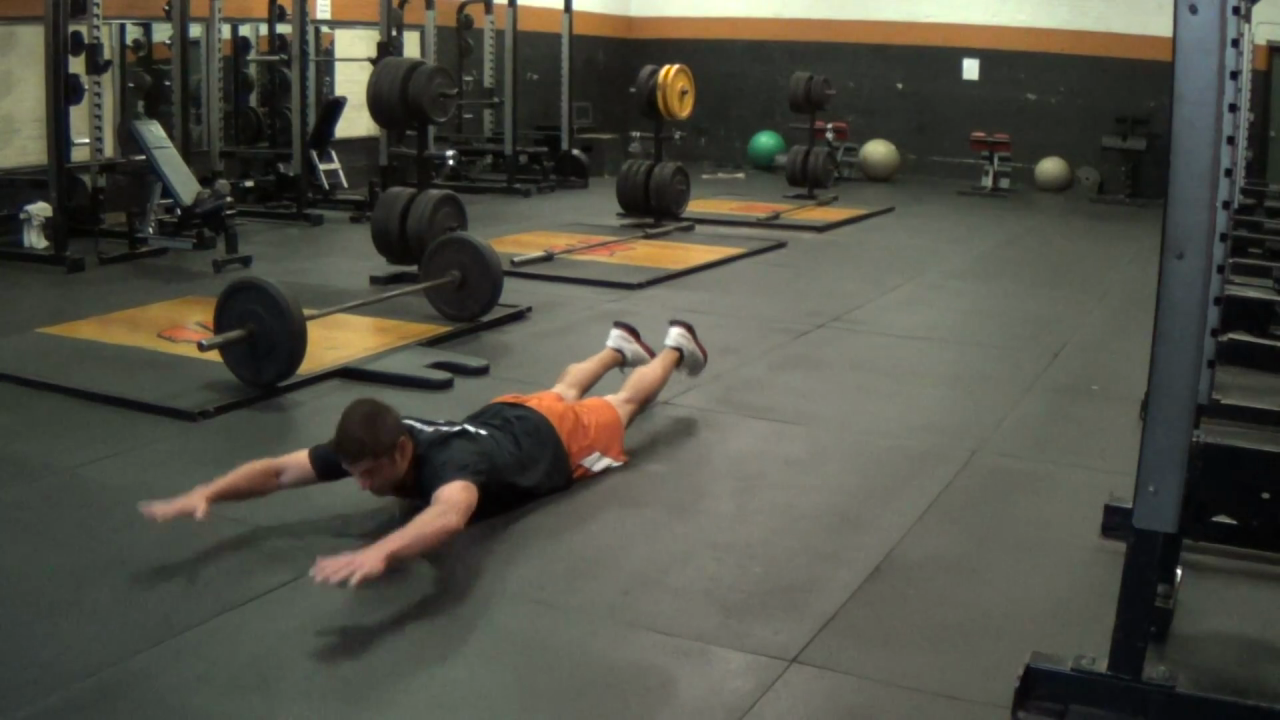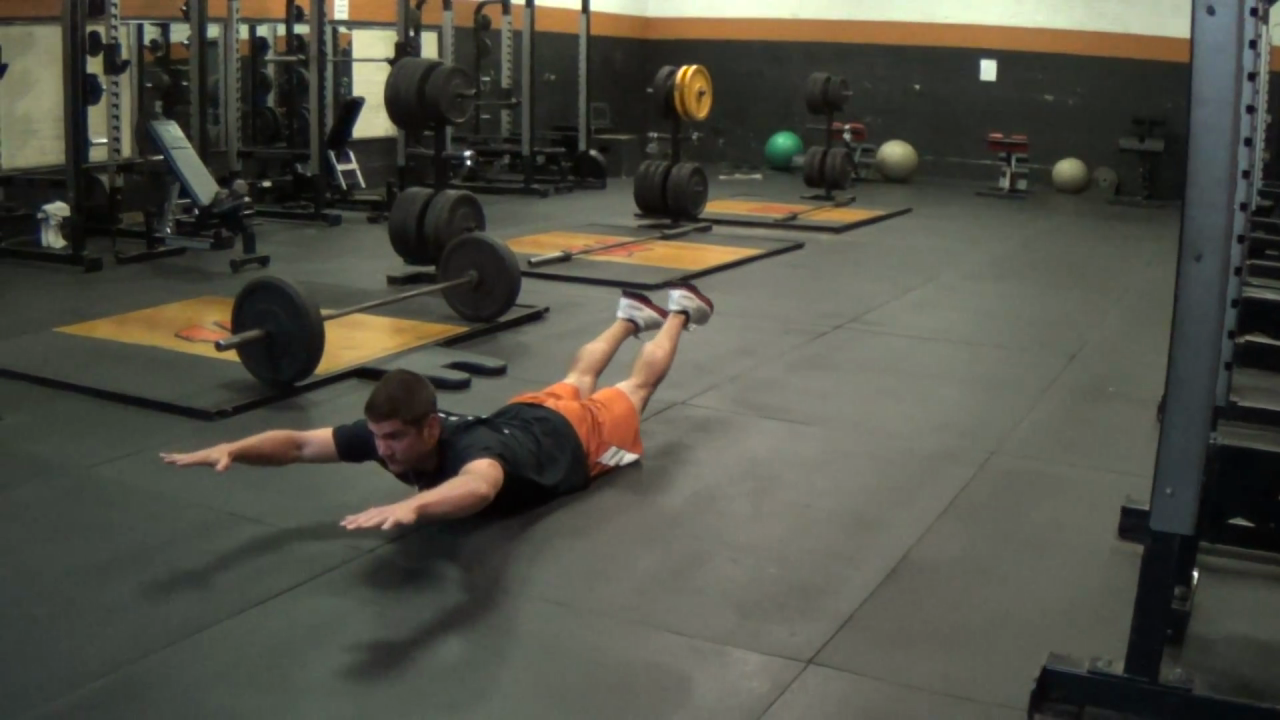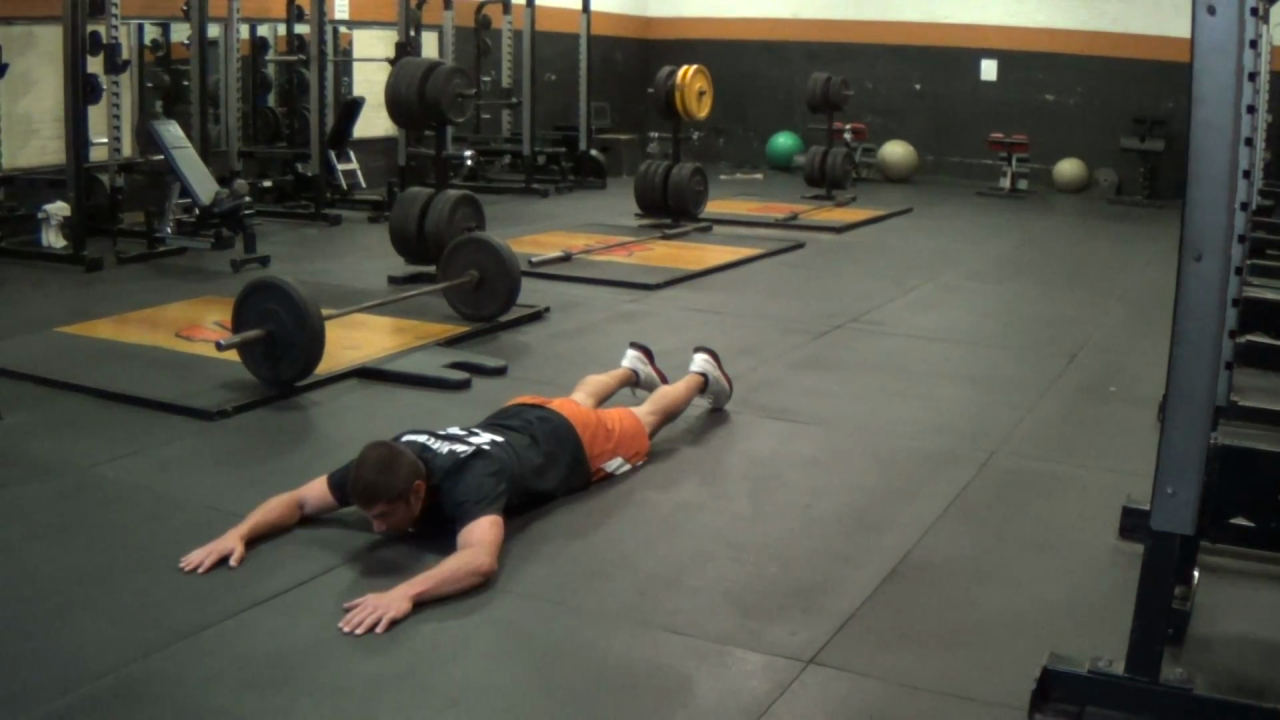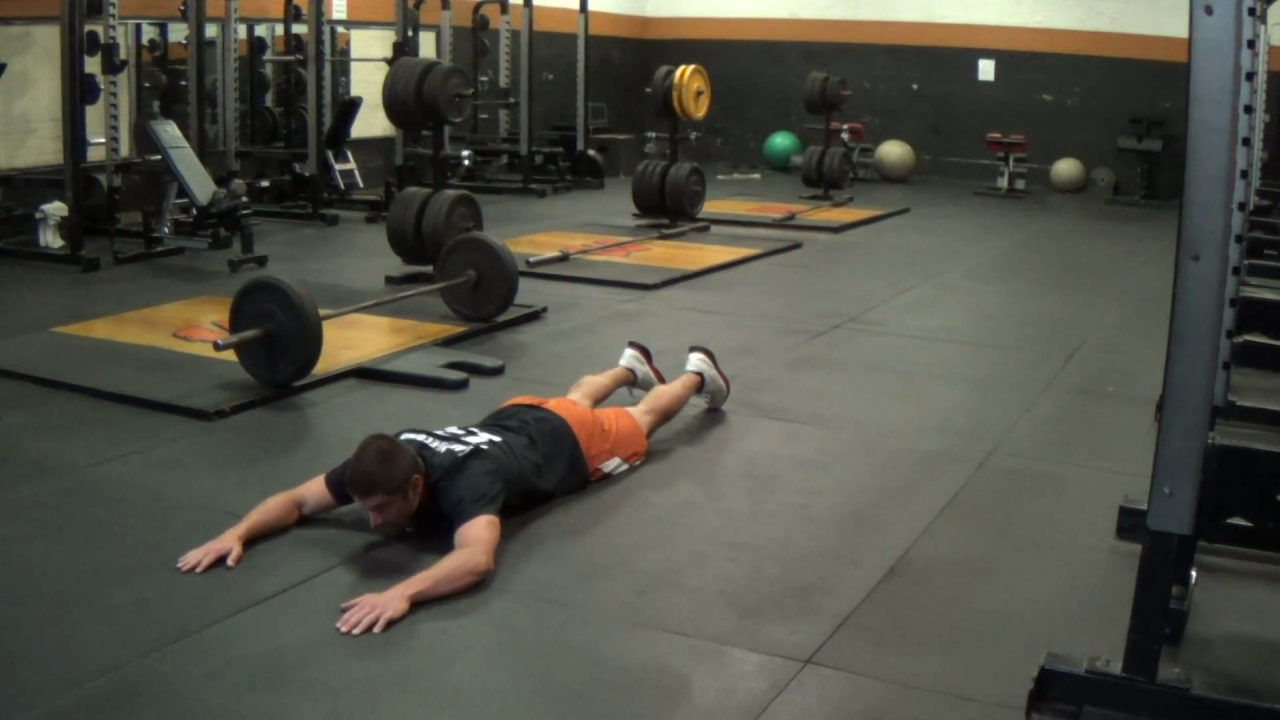
dt=0.7s
person 1, frame 1
left shoulder: (450, 459)
right shoulder: (369, 437)
left elbow: (448, 518)
right elbow: (279, 469)
left wrist: (378, 553)
right wrist: (206, 491)
left hip: (552, 441)
right hip: (504, 416)
left knee: (621, 407)
right knee: (563, 390)
left ankle: (677, 349)
right ankle: (620, 346)
person 1, frame 2
left shoulder: (468, 450)
right shoulder: (385, 431)
left elbow: (481, 490)
right elbow: (300, 443)
left wrist: (410, 505)
right wrist: (230, 448)
left hip: (574, 438)
right hip: (521, 417)
left knee: (635, 389)
right knee: (579, 377)
left ankle: (680, 311)
right ankle: (632, 315)
person 1, frame 3
left shoulder: (467, 483)
right shoulder: (388, 459)
left elbow: (481, 559)
right elbow: (298, 499)
left wrist: (404, 592)
right wrist: (238, 533)
left hip: (569, 442)
right hip: (516, 420)
left knee: (643, 421)
right knee: (578, 397)
left ankle: (702, 373)
right ankle: (634, 366)
person 1, frame 4
left shoulder: (464, 484)
right shoulder: (380, 469)
left elbow: (477, 560)
right elbow: (298, 499)
left wrist: (402, 593)
right wrist: (237, 533)
left hip: (565, 444)
right hip: (514, 420)
left knee: (639, 419)
right knee: (576, 398)
left ankle: (697, 373)
right ankle: (631, 365)
